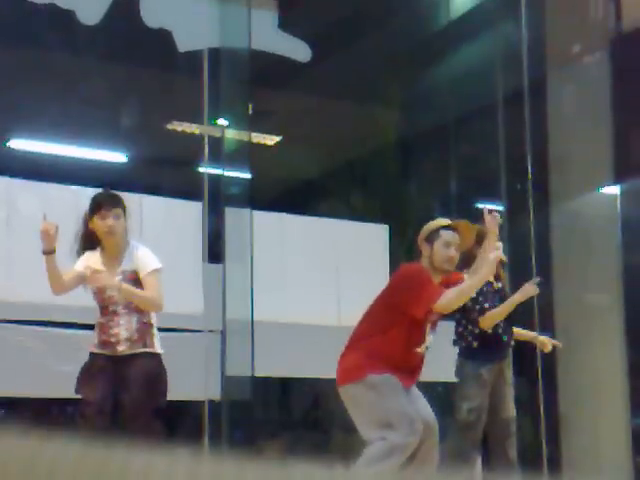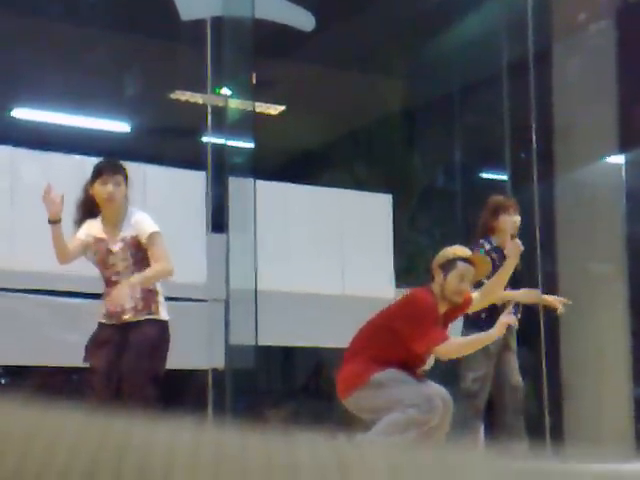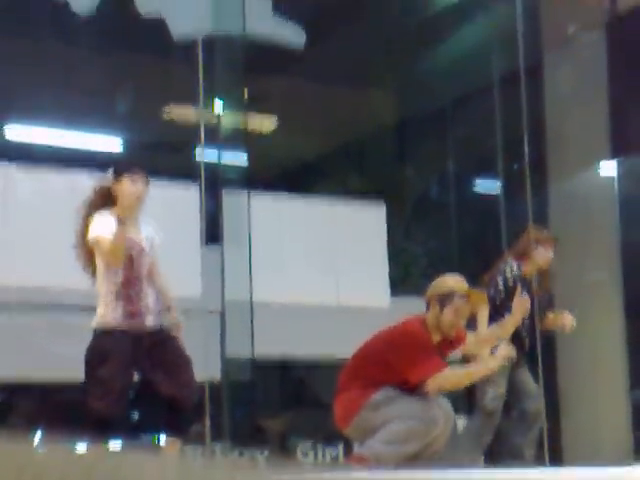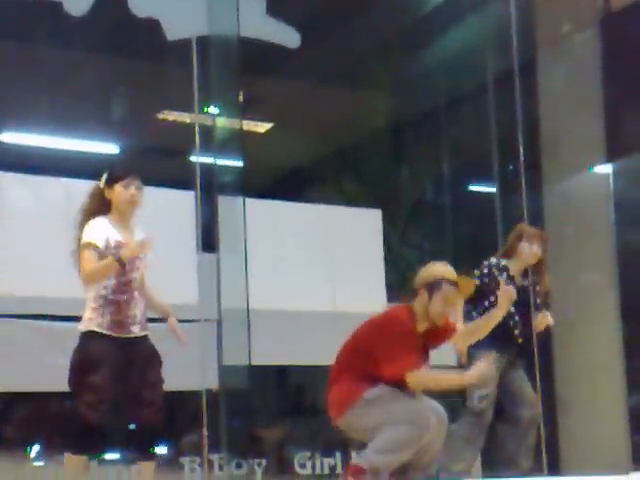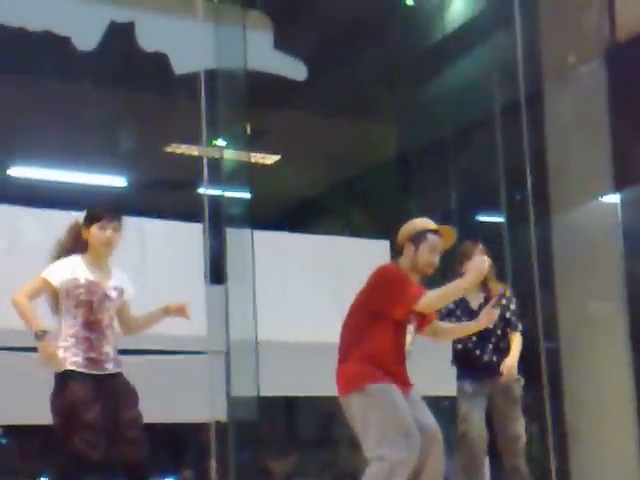
dt=1s
person 1, frame 1
left shoulder: (141, 255)
right shoulder: (90, 259)
left elbow: (157, 303)
right elbow: (59, 288)
left wrist: (117, 284)
right wrist: (49, 250)
left hip: (142, 352)
right hip: (103, 352)
left knee: (140, 420)
right knee: (91, 417)
person 1, frame 2
left shoulder: (139, 221)
right shoulder: (90, 227)
left elbow: (165, 266)
right elbow: (64, 258)
left wrist: (131, 283)
right wrist: (55, 219)
left hip: (148, 319)
right hip: (111, 321)
left knee: (136, 385)
right knee: (99, 390)
person 1, frame 3
left shoulder: (146, 227)
right shoulder: (101, 221)
right elbow: (113, 257)
left wrist: (171, 309)
right wrist: (123, 217)
left hip: (151, 326)
right hip: (114, 327)
left knee: (183, 391)
right knee: (107, 402)
person 1, frame 4
left shoulder: (137, 238)
right shoulder: (97, 227)
right elbow: (88, 275)
left wrist: (167, 314)
right wrist: (122, 255)
left hip: (136, 337)
right hip: (100, 334)
left knee: (148, 415)
right knee: (91, 414)
person 1, frame 5
left shoulder: (119, 278)
right shoulder: (69, 266)
left elbow: (128, 326)
right elbow: (21, 298)
left wrist: (164, 312)
right wrist: (42, 336)
left hip: (110, 373)
right hip: (75, 372)
left knee: (133, 448)
right knee: (85, 451)
person 2, frame 1
left shoulder: (497, 281)
right elbow: (485, 321)
left wrist: (535, 337)
right wrist: (519, 297)
left hip: (501, 361)
right hip: (476, 364)
left knee: (505, 425)
right knee: (470, 426)
person 2, frame 2
left shoulder: (509, 252)
right shoulder: (483, 250)
left wrist: (545, 298)
right wrist: (517, 294)
left hip: (505, 332)
right hip: (482, 332)
left knee: (513, 392)
right knee: (475, 396)
person 2, frame 3
left shoulder: (535, 281)
right shoulder: (509, 270)
left elbow: (544, 318)
right elbow: (485, 303)
left wrist: (561, 319)
left hip: (514, 353)
left knee: (532, 404)
right knee: (490, 406)
left ankle: (513, 461)
person 2, frame 4
left shoulder: (532, 282)
right shoulder: (494, 266)
left elbow: (529, 323)
left wrist: (542, 320)
left hip: (511, 353)
right hip: (485, 348)
left knee: (528, 409)
right knee: (480, 409)
left ankle: (514, 471)
right ankle: (453, 472)
person 2, frame 5
left shoulder: (502, 294)
right shoulder: (450, 299)
left elbow: (515, 330)
left wrist: (513, 358)
left hip: (503, 375)
right hip: (469, 379)
left knee: (514, 438)
right knee: (473, 436)
person 3, frame 1
left shoulder: (440, 281)
right shoulder: (411, 275)
left elbow: (471, 280)
right elbow: (445, 304)
left wrist: (491, 238)
right wrist: (485, 272)
left hip: (397, 375)
right hip: (366, 371)
left knee: (427, 428)
right knee: (402, 431)
person 3, frame 2
left shoulder: (445, 302)
right shoulder: (418, 303)
left elbow: (484, 297)
right elbow: (443, 350)
left wrist: (511, 261)
right wrist: (493, 333)
left hip: (391, 375)
right hip: (361, 378)
left knee: (441, 403)
right knee: (428, 404)
person 3, frame 3
left shoulder: (441, 331)
right shoulder: (412, 334)
left elbow: (477, 343)
right elbow: (439, 380)
left wrist: (515, 316)
right wrist: (491, 365)
left hip: (383, 402)
right hip: (357, 406)
left knee: (442, 415)
right knee: (431, 415)
right ankle: (363, 463)
person 3, frame 4
left shoulder: (429, 323)
right shoulder: (397, 322)
left elbow: (466, 335)
right elbow: (416, 377)
left wrist: (501, 309)
right wrist: (467, 377)
left hip: (380, 391)
right hip: (351, 396)
left knee: (437, 419)
right knee: (420, 421)
person 3, frame 5
left shoulder: (410, 287)
right shoulder: (388, 276)
left elbow: (434, 329)
right elbow: (428, 304)
left wrist: (477, 324)
right wrist: (470, 278)
left hip: (394, 380)
right hip: (366, 378)
left knee: (429, 438)
right knee: (399, 448)
